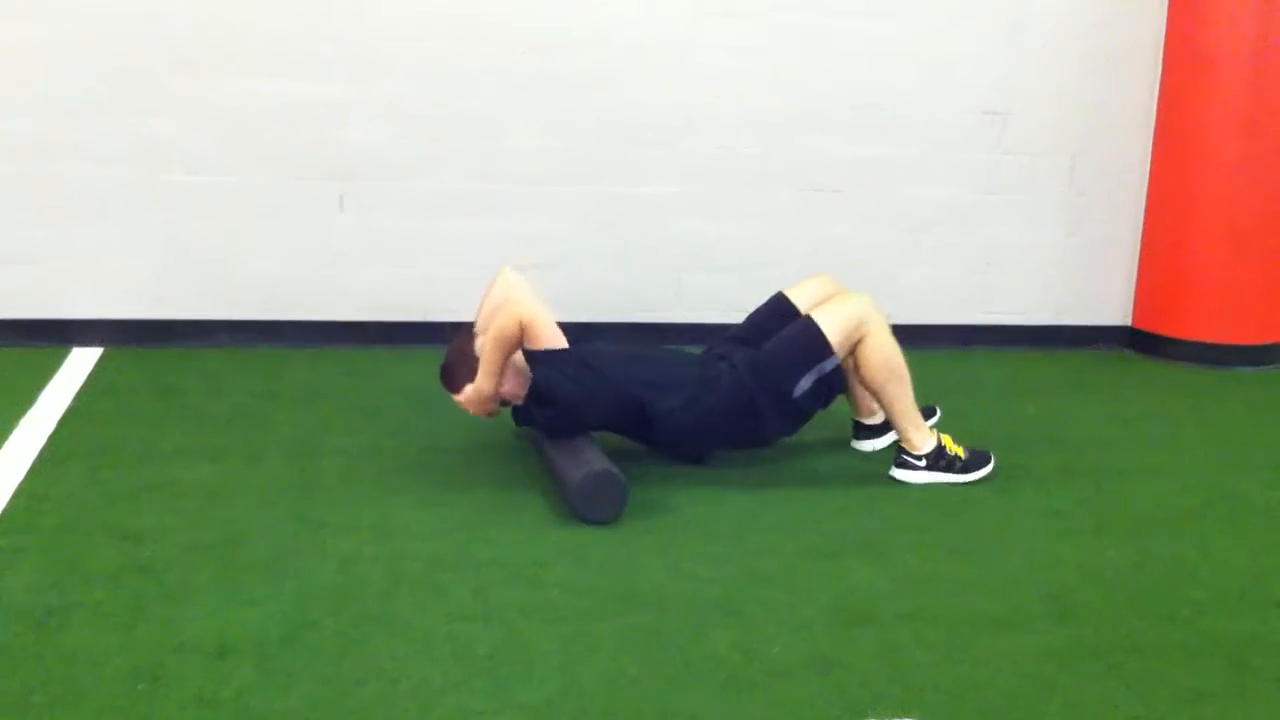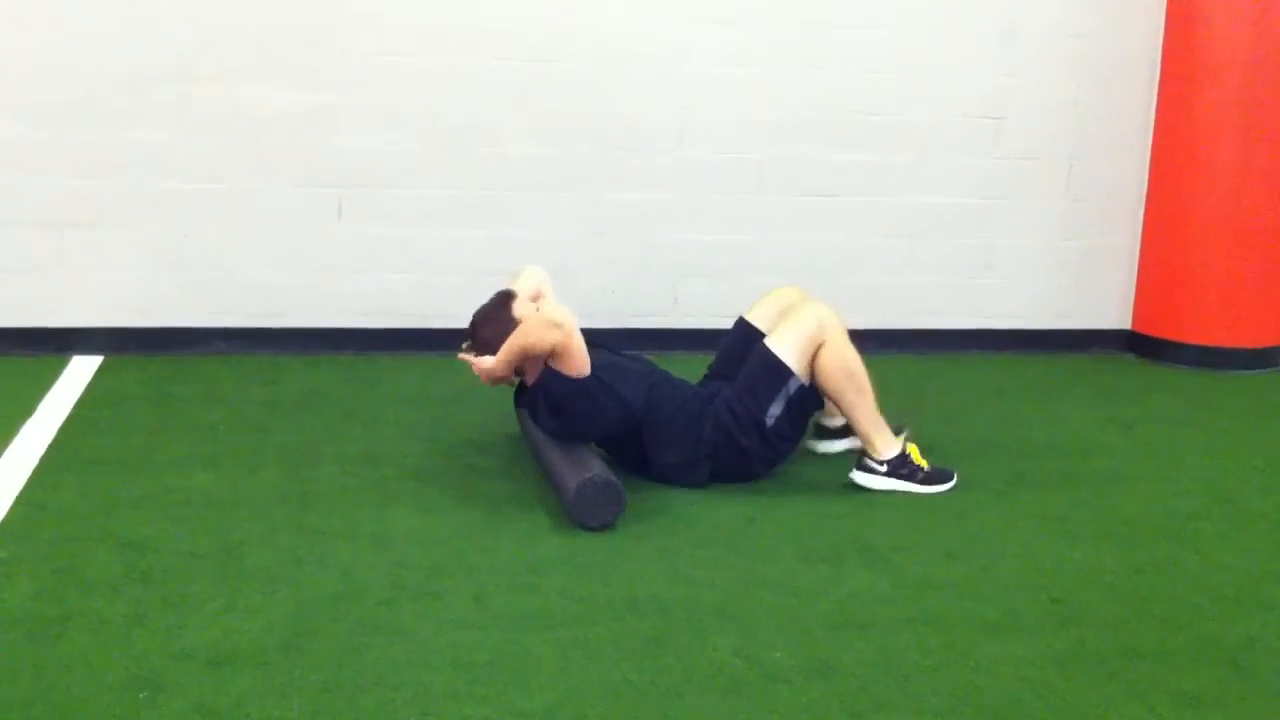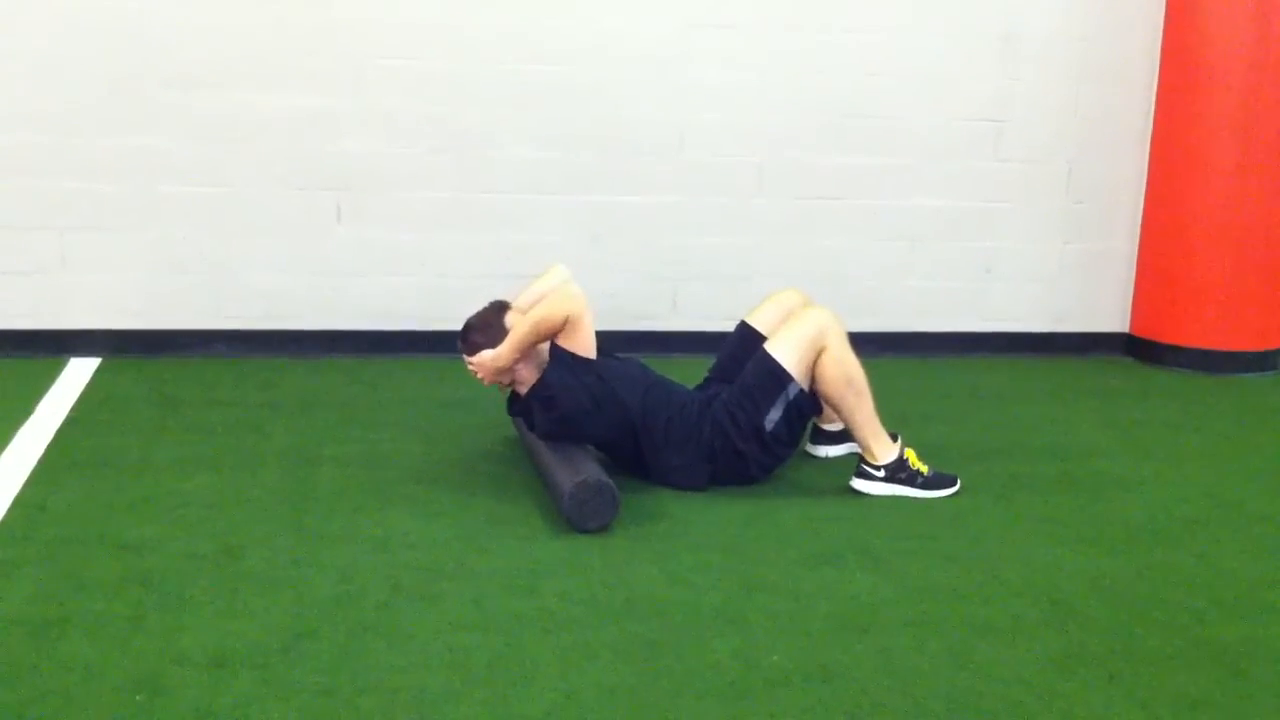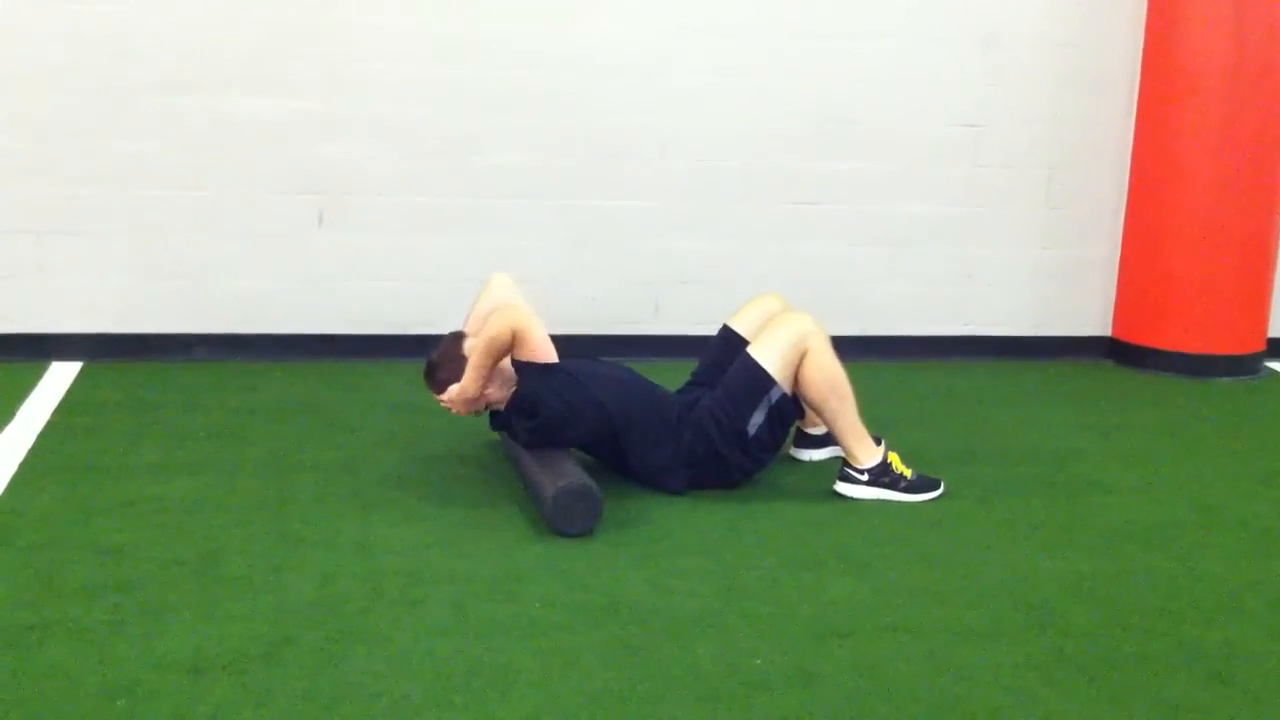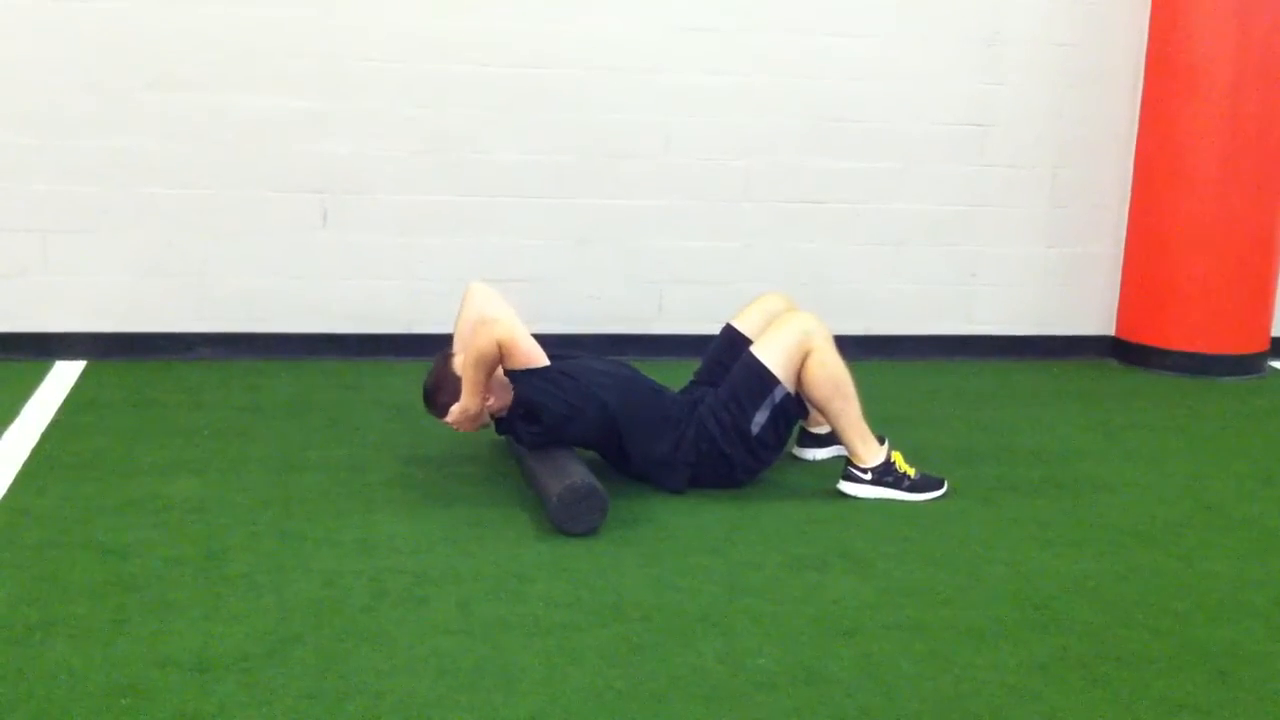
dt=1s
person 1, frame 1
left shoulder: (541, 389)
right shoulder: (555, 397)
left elbow: (510, 283)
right elbow: (519, 308)
left wrist: (473, 347)
right wrist: (485, 386)
left hip: (716, 369)
right hip: (738, 401)
left knee: (825, 288)
right knee: (861, 313)
left ankle: (872, 421)
right ankle: (919, 452)
person 1, frame 2
left shoulder: (539, 387)
right shoulder: (563, 397)
left elbow: (535, 277)
right elbow: (558, 323)
left wrist: (491, 336)
right wrist: (500, 362)
left hip: (706, 404)
right hip: (727, 441)
left knee: (789, 299)
right knee: (818, 320)
left ankle: (835, 422)
right ankle: (884, 456)
person 1, frame 3
left shoulder: (540, 391)
right shoulder: (559, 397)
left elbow: (558, 277)
right elbow: (571, 302)
left wrist: (503, 319)
right wrist: (503, 357)
left hip: (706, 407)
right hip: (725, 444)
left knee: (792, 302)
right knee: (819, 326)
left ankle: (831, 427)
right ankle: (884, 461)
person 1, frame 4
left shoulder: (519, 402)
right shoulder: (537, 407)
left elbow: (501, 289)
right elbow: (514, 317)
left wrist: (463, 350)
right wrist: (470, 384)
left hip: (687, 410)
right hip: (708, 448)
left knee: (772, 307)
right knee: (801, 330)
left ankle: (815, 431)
right ankle: (867, 466)
person 1, frame 5
left shoulder: (522, 400)
right shoulder: (536, 410)
left elbow: (481, 298)
right elbow: (495, 327)
left wrist: (457, 365)
right wrist: (468, 402)
left hip: (692, 407)
right hip: (711, 447)
left knee: (776, 305)
right knee: (805, 329)
left ankle: (820, 432)
right ankle: (870, 465)
